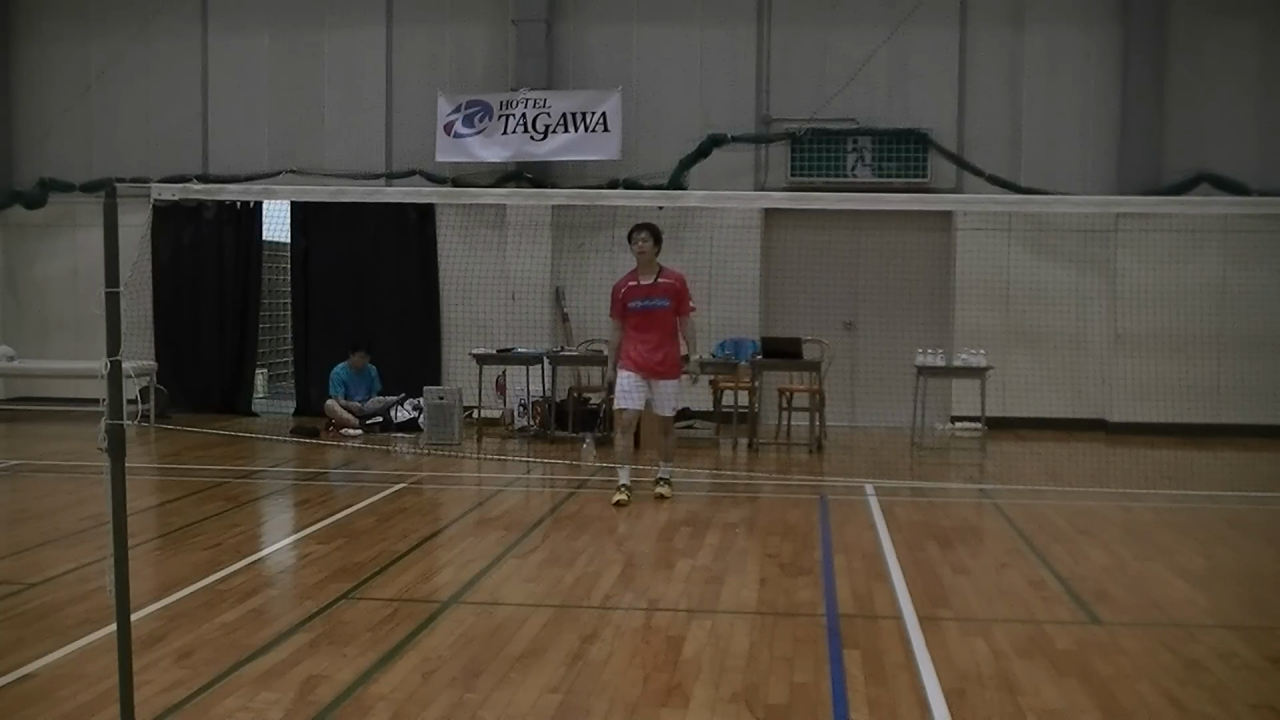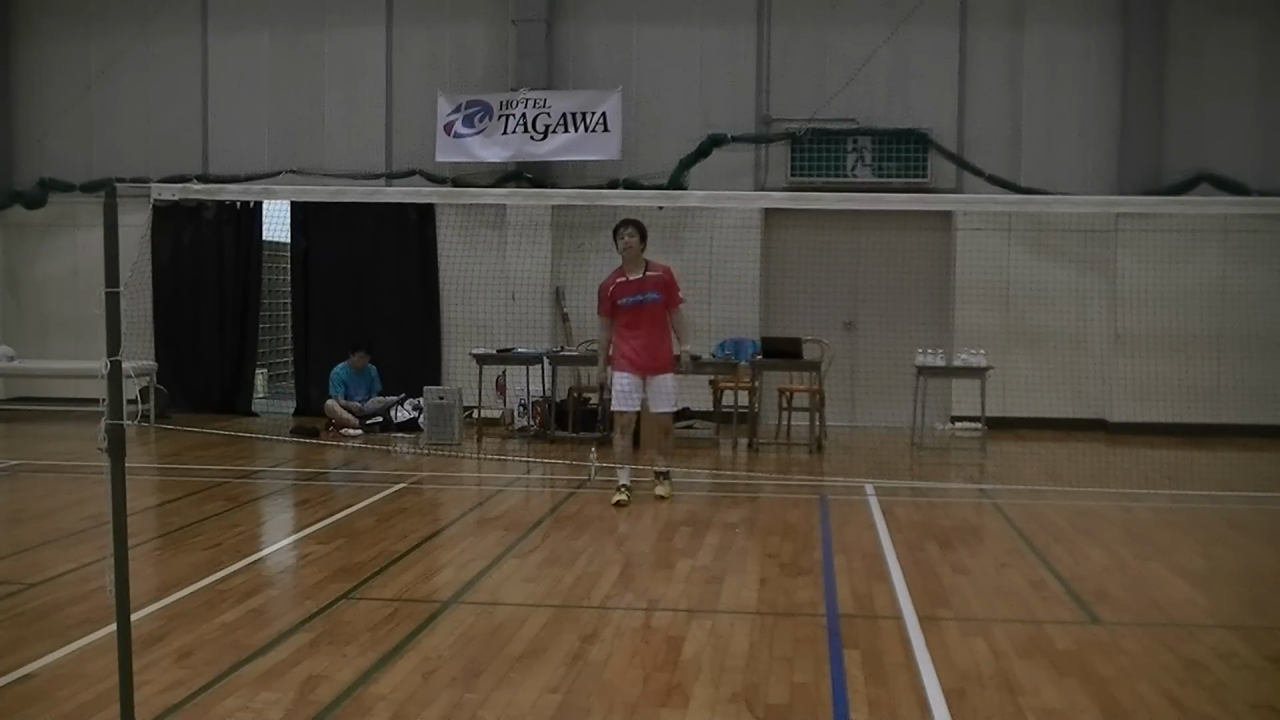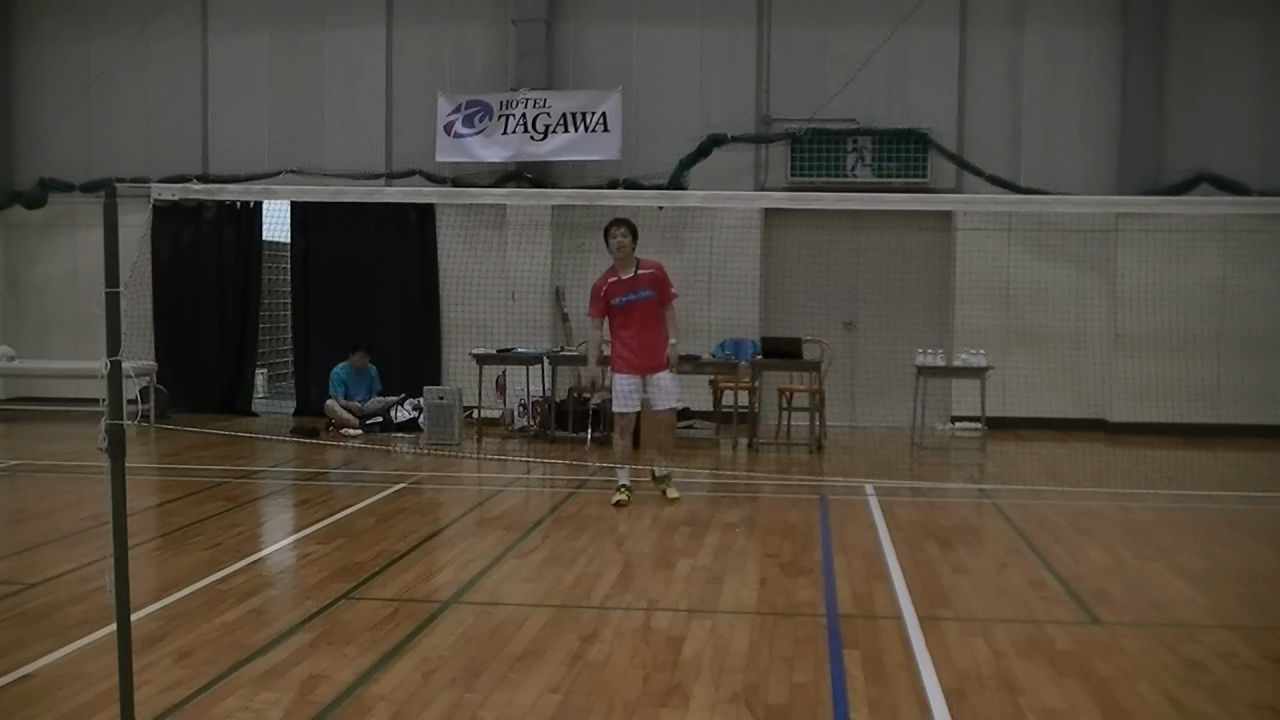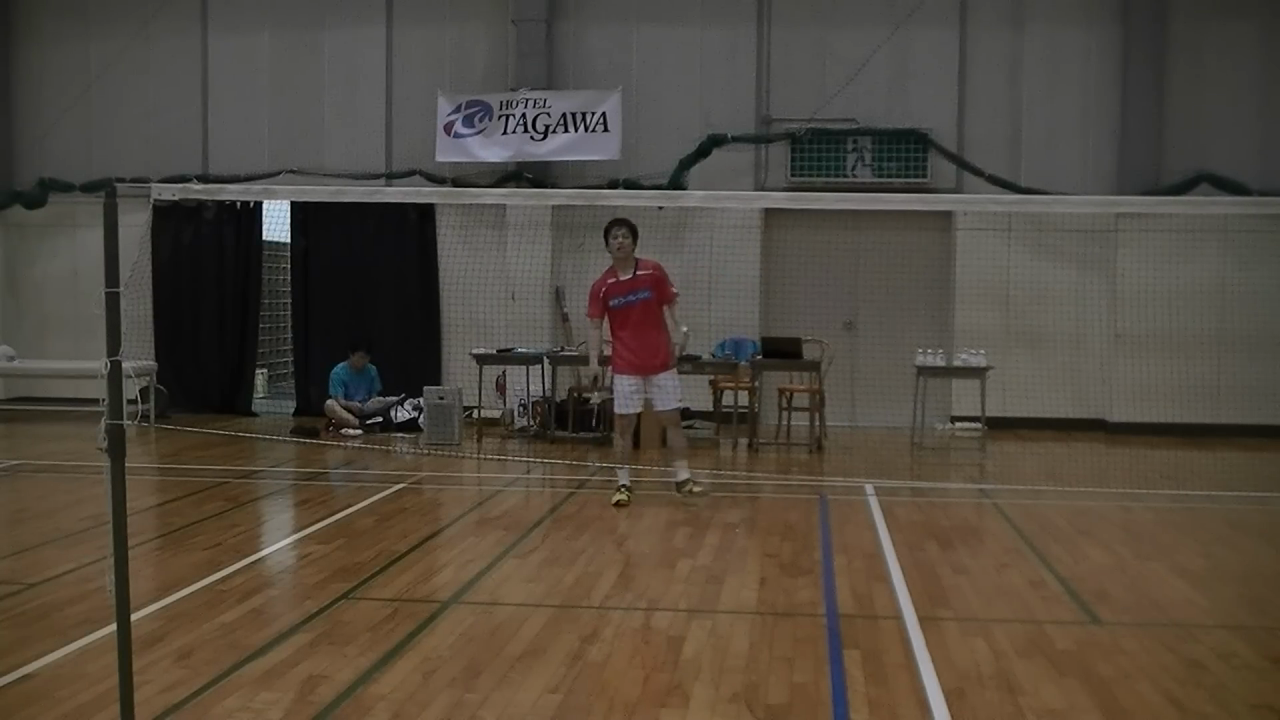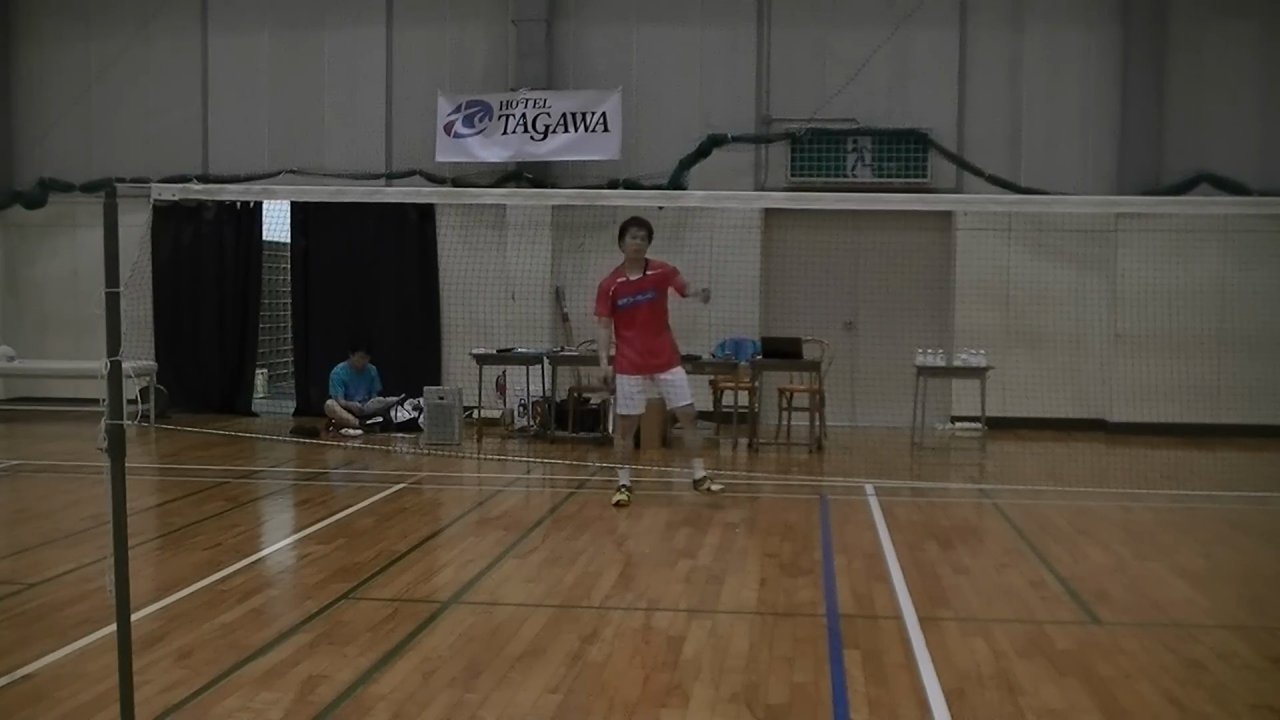
dt=0.2s
person 1, frame 1
left shoulder: (676, 282)
right shoulder: (622, 287)
left elbow: (685, 322)
right elbow: (618, 329)
left wrist: (693, 356)
right wrist: (611, 365)
left hip: (667, 366)
right hip: (631, 365)
left knee: (666, 423)
right knee: (625, 421)
left ankle: (664, 477)
right ankle: (623, 484)
person 1, frame 2
left shoulder: (663, 275)
right shoulder: (609, 285)
left elbow: (674, 314)
right elbow: (605, 327)
left wrist: (684, 348)
right wrist: (602, 364)
left hip: (661, 363)
right hip: (625, 364)
left knee: (664, 422)
right knee: (623, 422)
left ankle: (662, 471)
right ankle: (623, 484)
person 1, frame 3
left shoulder: (655, 271)
right shoulder: (602, 285)
left elbow: (668, 309)
right elbow: (596, 327)
left wrist: (672, 342)
right wrist: (592, 363)
left hip: (659, 361)
right hip: (624, 365)
left knee: (666, 419)
right knee: (623, 423)
left ankle: (661, 473)
right ankle: (623, 484)
person 1, frame 4
left shoulder: (655, 271)
right shoulder: (601, 286)
left elbow: (670, 305)
right elbow: (595, 327)
left wrist: (680, 330)
right wrist: (594, 361)
left hip: (661, 361)
right hip: (625, 365)
left knee: (672, 419)
right knee: (624, 423)
left ankle: (683, 478)
right ankle: (623, 484)
person 1, frame 5
left shoulder: (662, 271)
right shoulder: (609, 284)
left elbow: (684, 288)
right elbow: (605, 326)
left wrist: (700, 294)
right wrist: (604, 361)
left hip: (667, 360)
right hip: (629, 365)
left knee: (688, 414)
right knee: (625, 424)
left ankle: (699, 476)
right ankle: (623, 484)
